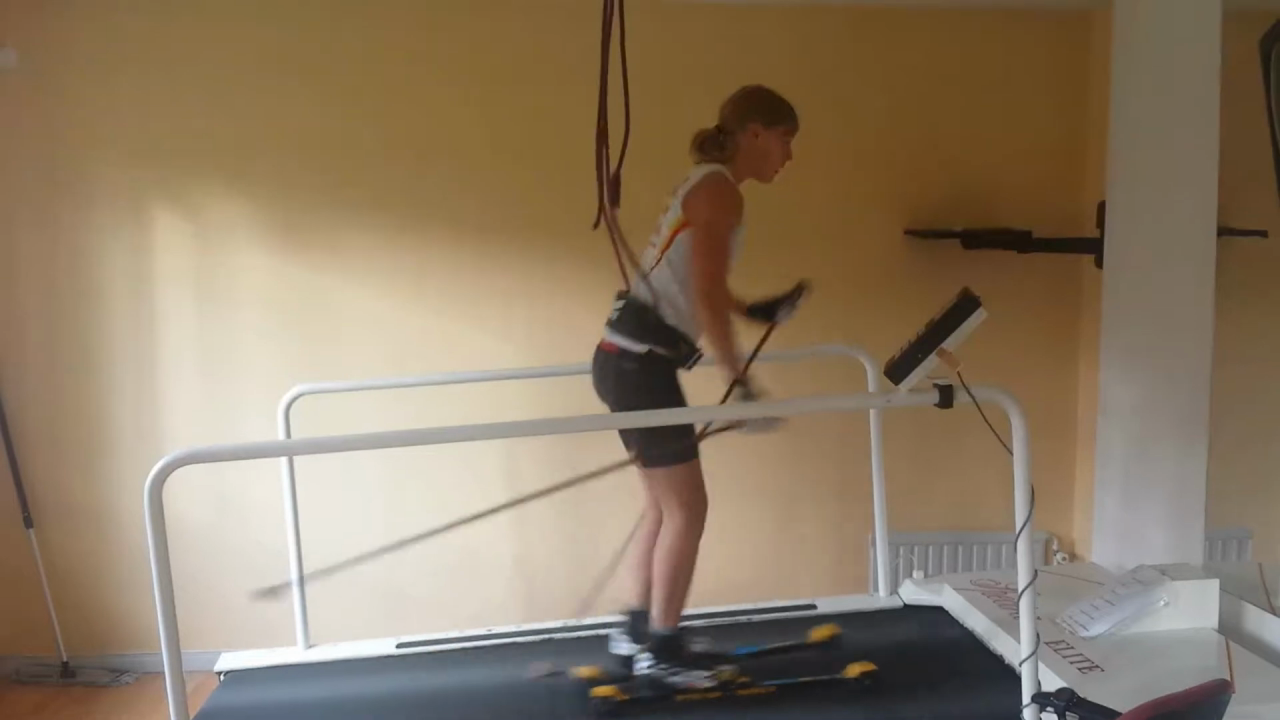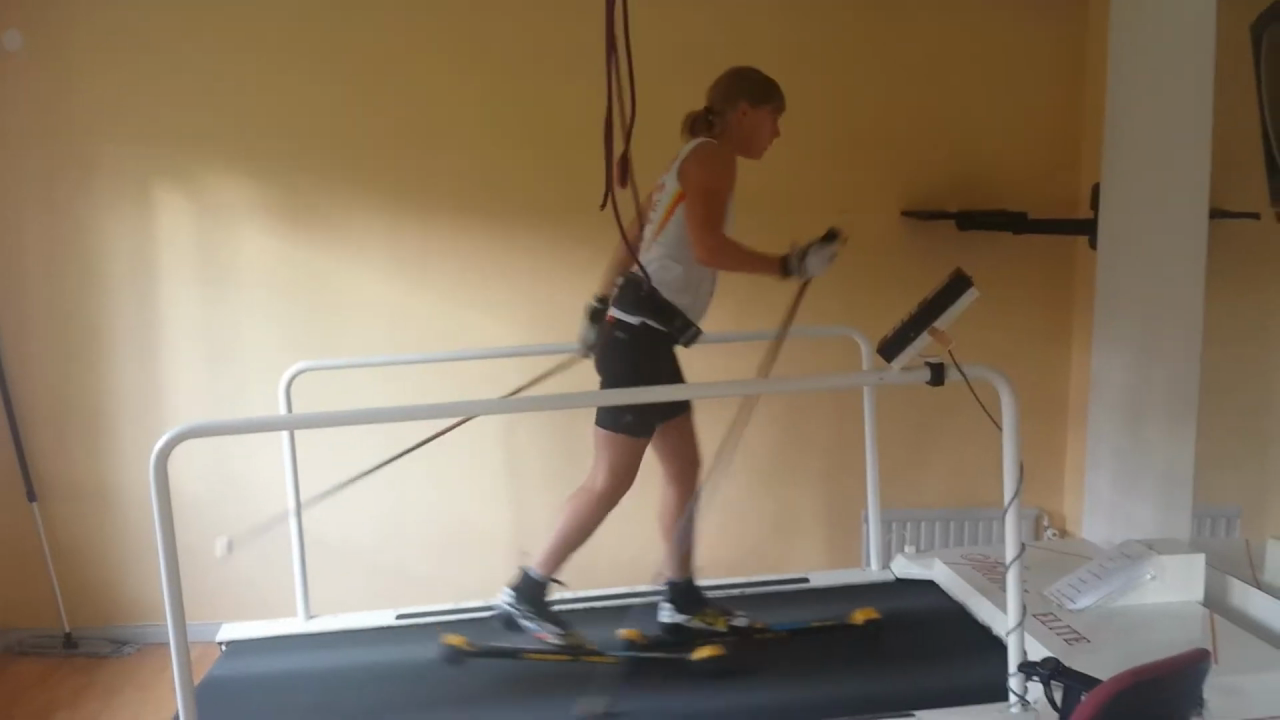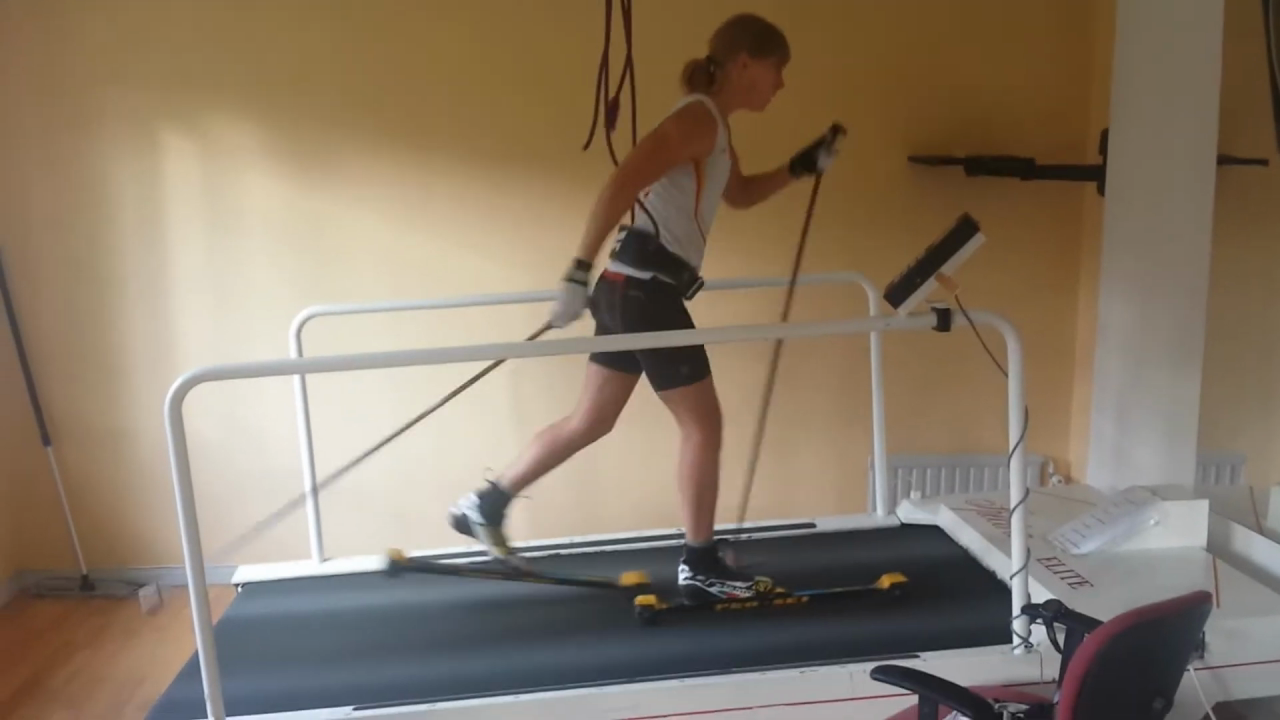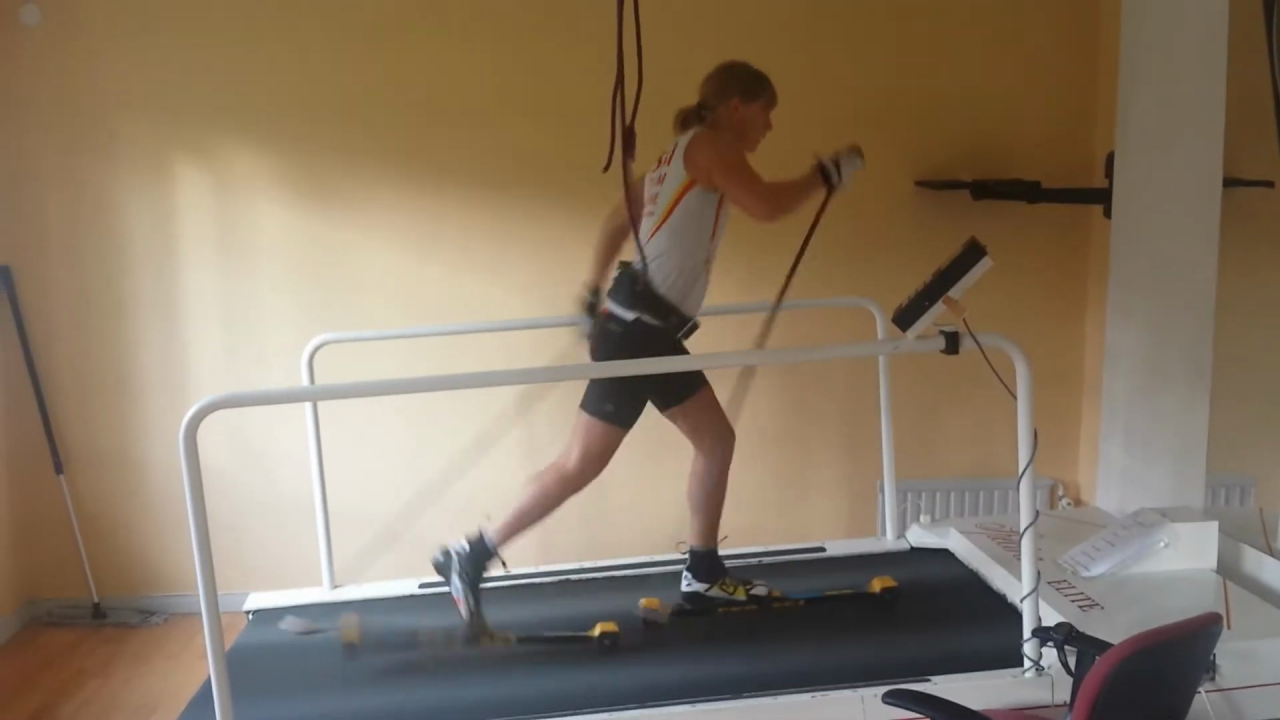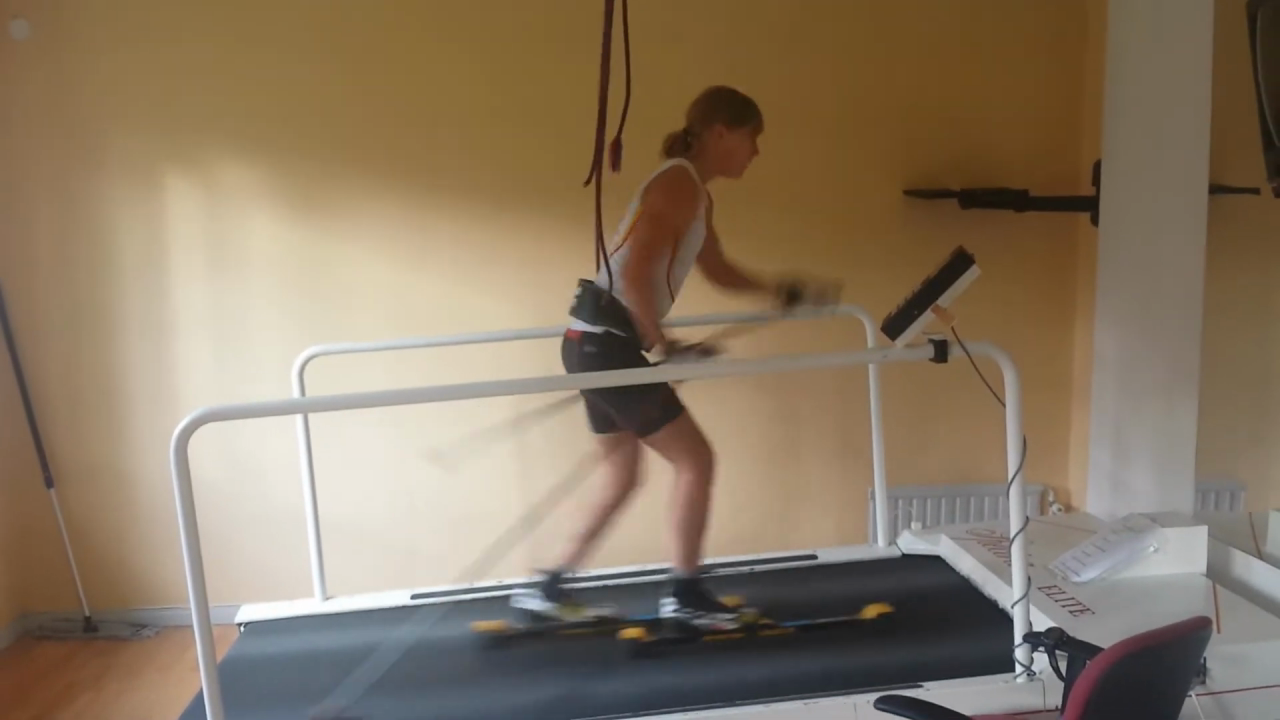
dt=0.5s
person 1, frame 1
left shoulder: (705, 185)
right shoulder: (719, 191)
right elbow: (704, 293)
left wrist: (757, 309)
right wrist: (740, 383)
left hip: (631, 358)
right hip: (639, 362)
left knee: (668, 502)
right knee: (685, 509)
left ankle: (641, 627)
right ankle: (660, 651)
person 1, frame 2
left shoulder: (696, 162)
right shoulder: (711, 159)
left elbow: (639, 244)
right elbow: (707, 249)
left wrist: (604, 310)
right wrist: (788, 265)
left hip: (637, 332)
right hip: (636, 337)
left knee: (683, 467)
right knee: (611, 481)
left ankle: (681, 600)
right ankle: (526, 592)
person 1, frame 3
left shoulder: (715, 125)
right shoulder: (697, 119)
left elbow: (741, 195)
right elbow: (620, 185)
left wrist: (802, 166)
right wrist: (579, 271)
left hip: (633, 289)
right hip: (644, 290)
left knee: (591, 420)
right knee: (703, 425)
left ankle: (489, 503)
right ankle: (699, 565)
person 1, frame 4
left shoulder: (679, 156)
right shoulder: (710, 146)
left elbow: (619, 222)
right elbow: (764, 206)
left wrist: (592, 292)
right wrist: (825, 175)
left hip: (647, 329)
right hip: (635, 332)
left knee: (718, 441)
right knee: (581, 466)
left ankle: (703, 573)
right ankle: (470, 556)
person 1, frame 5
left shoulder: (689, 192)
right shoulder: (678, 183)
left elbow: (718, 272)
right elbow: (637, 273)
left wrist: (779, 291)
right wrist: (664, 345)
left hip: (602, 342)
right hip: (605, 344)
left knee: (622, 474)
right knee: (695, 462)
left ankle: (551, 587)
right ankle: (685, 597)
